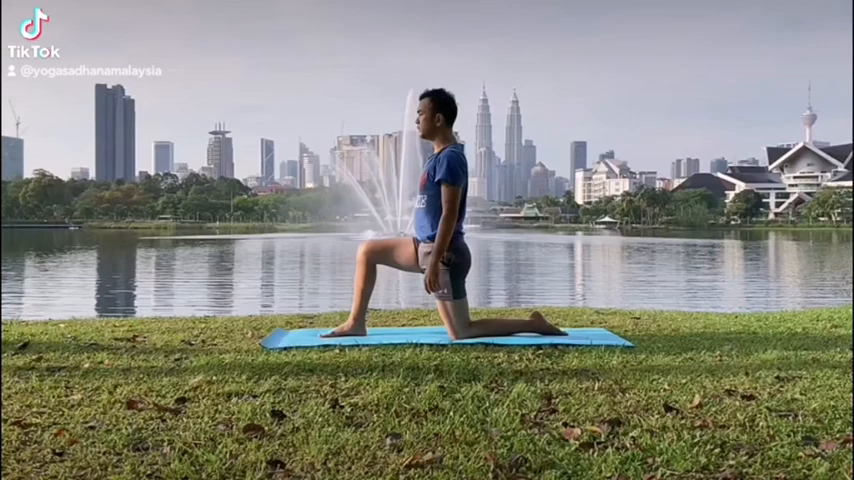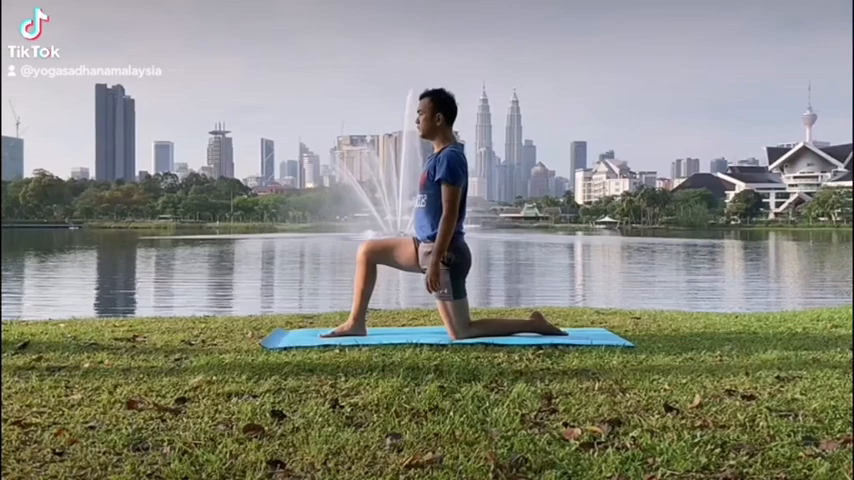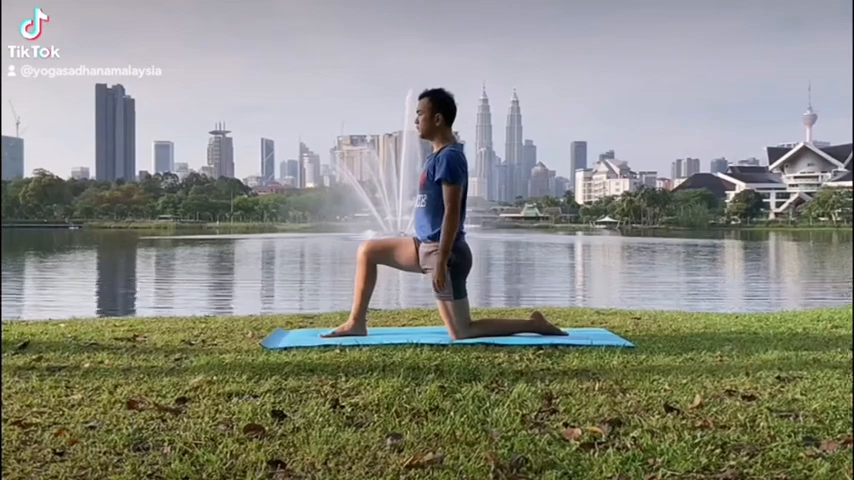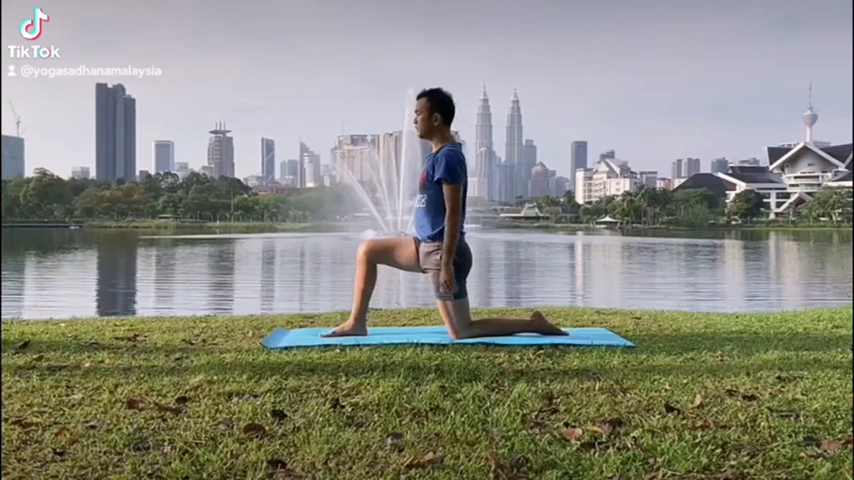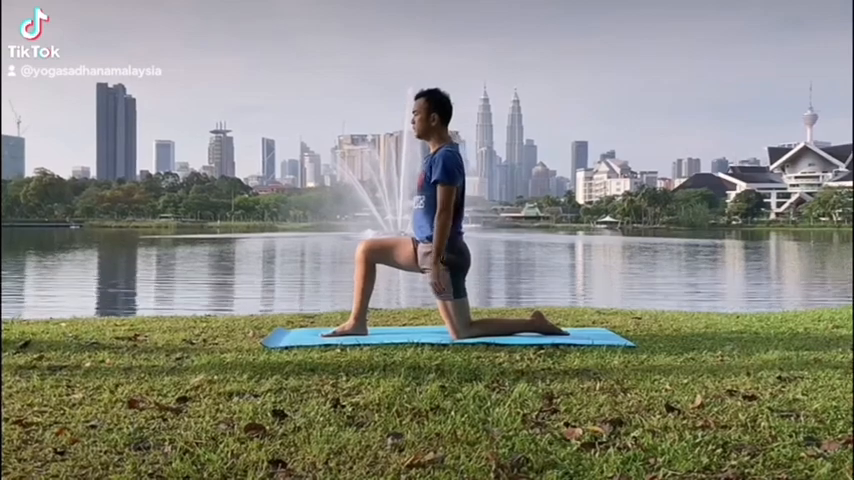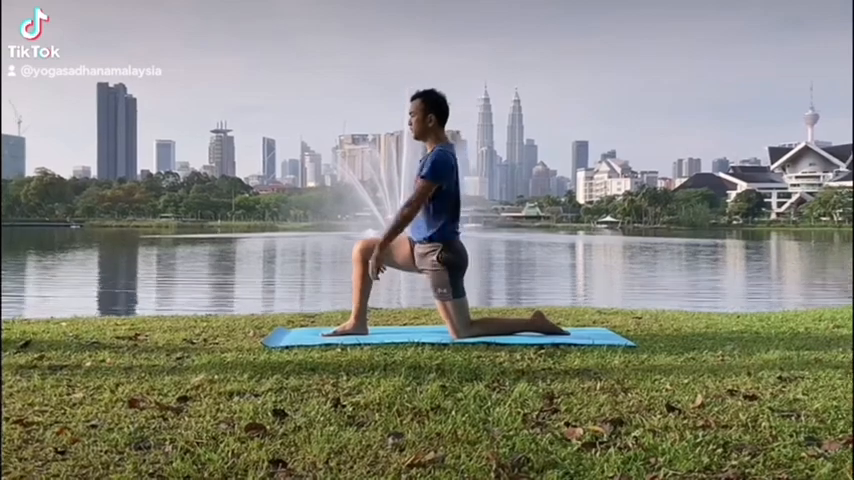
dt=0.2s
person 1, frame 1
left shoulder: (450, 158)
right shoulder: (440, 156)
left elbow: (449, 214)
left wrist: (433, 264)
left hip: (444, 252)
right hip: (426, 246)
left knee: (461, 332)
right knee: (367, 251)
left ankle: (532, 324)
right ankle: (356, 323)
person 1, frame 2
left shoulder: (450, 158)
right shoulder: (439, 155)
left elbow: (450, 214)
left wrist: (434, 264)
left hip: (444, 252)
right hip: (426, 245)
left knee: (461, 332)
right knee: (367, 251)
left ankle: (533, 324)
right ankle: (356, 323)
person 1, frame 3
left shoulder: (450, 157)
right shoulder: (439, 155)
left elbow: (452, 213)
left wrist: (441, 263)
left hip: (442, 251)
right hip: (426, 246)
left knee: (462, 332)
right knee: (367, 251)
left ankle: (533, 324)
right ankle: (356, 323)
person 1, frame 4
left shoulder: (448, 157)
right shoulder: (438, 155)
left elbow: (453, 212)
left wrist: (447, 263)
left hip: (442, 251)
right hip: (426, 246)
left knee: (462, 332)
right knee: (367, 251)
left ankle: (533, 324)
right ankle: (356, 323)
person 1, frame 5
left shoulder: (446, 158)
right shoulder: (437, 156)
left elbow: (444, 214)
left wrist: (436, 265)
right wrist: (424, 256)
left hip: (444, 253)
right hip: (426, 247)
left knee: (462, 332)
right knee: (365, 250)
left ankle: (533, 324)
right ankle: (357, 322)
person 1, frame 6
left shoulder: (440, 158)
right shoulder: (437, 155)
left elbow: (412, 206)
right elbow: (417, 205)
left wrist: (381, 248)
right wrist: (379, 246)
left hip: (440, 253)
right hip: (422, 246)
left knee: (463, 331)
right knee: (362, 249)
left ankle: (534, 323)
right ankle: (357, 322)
